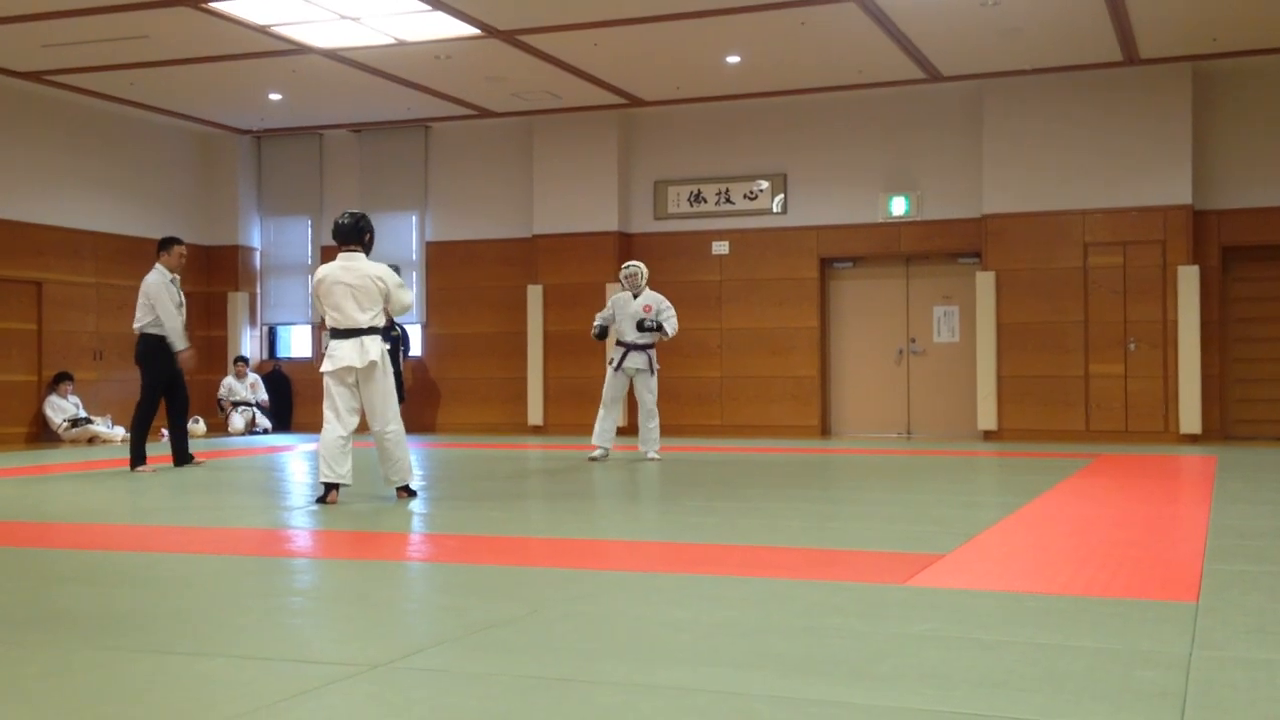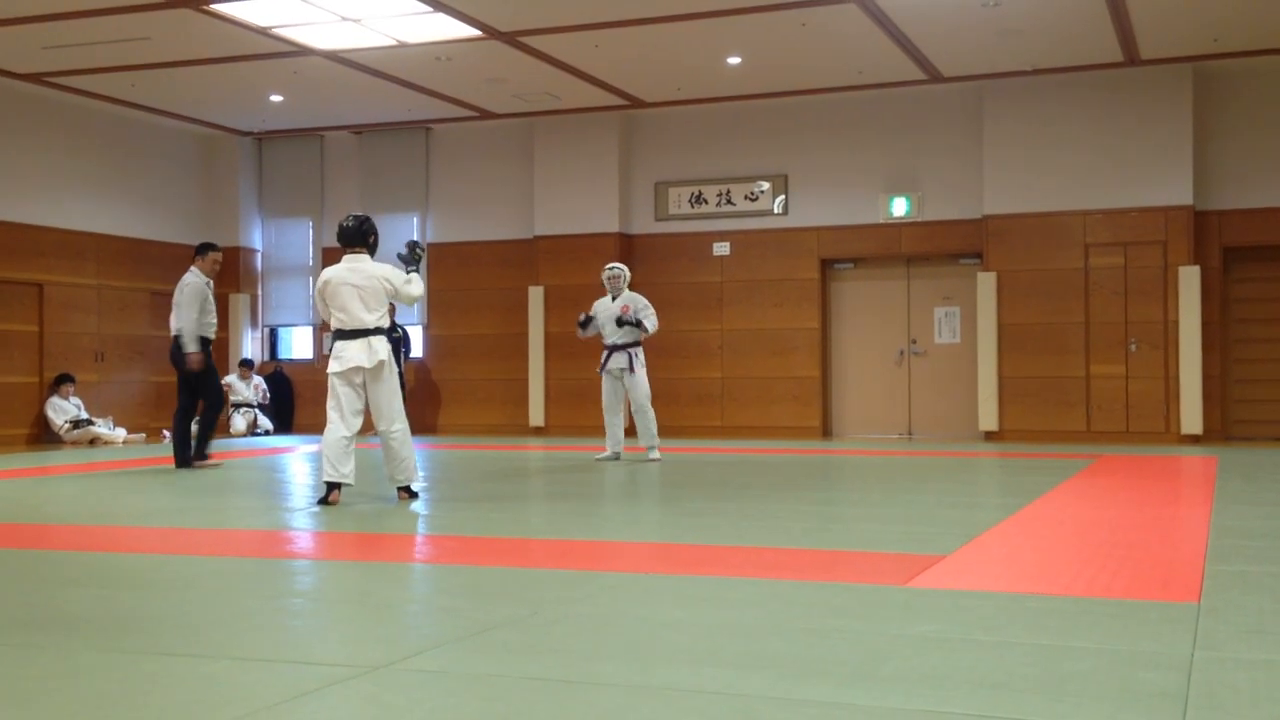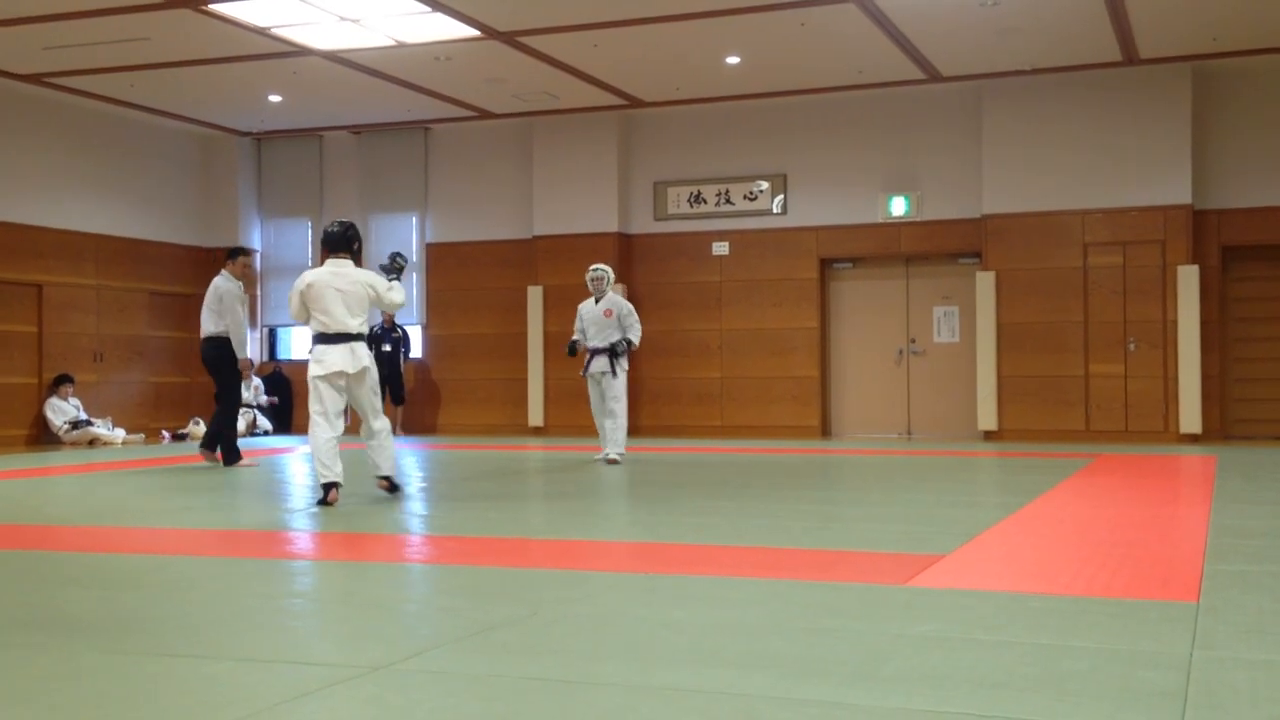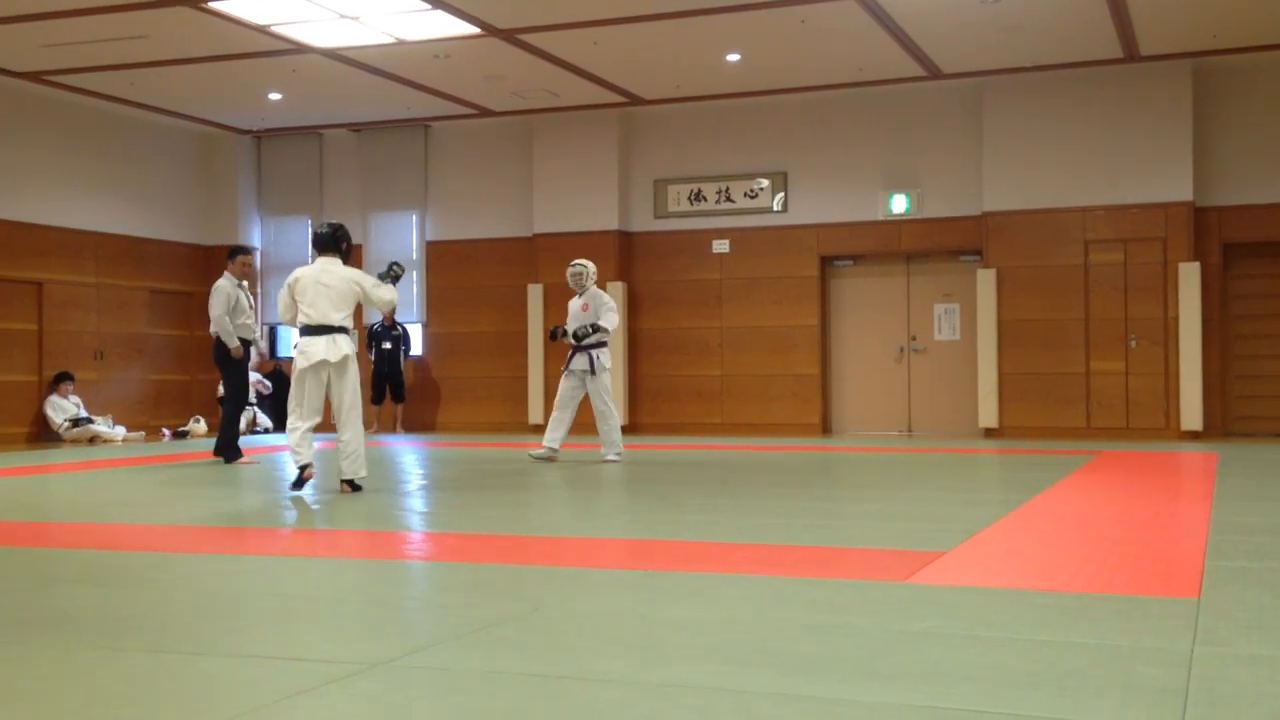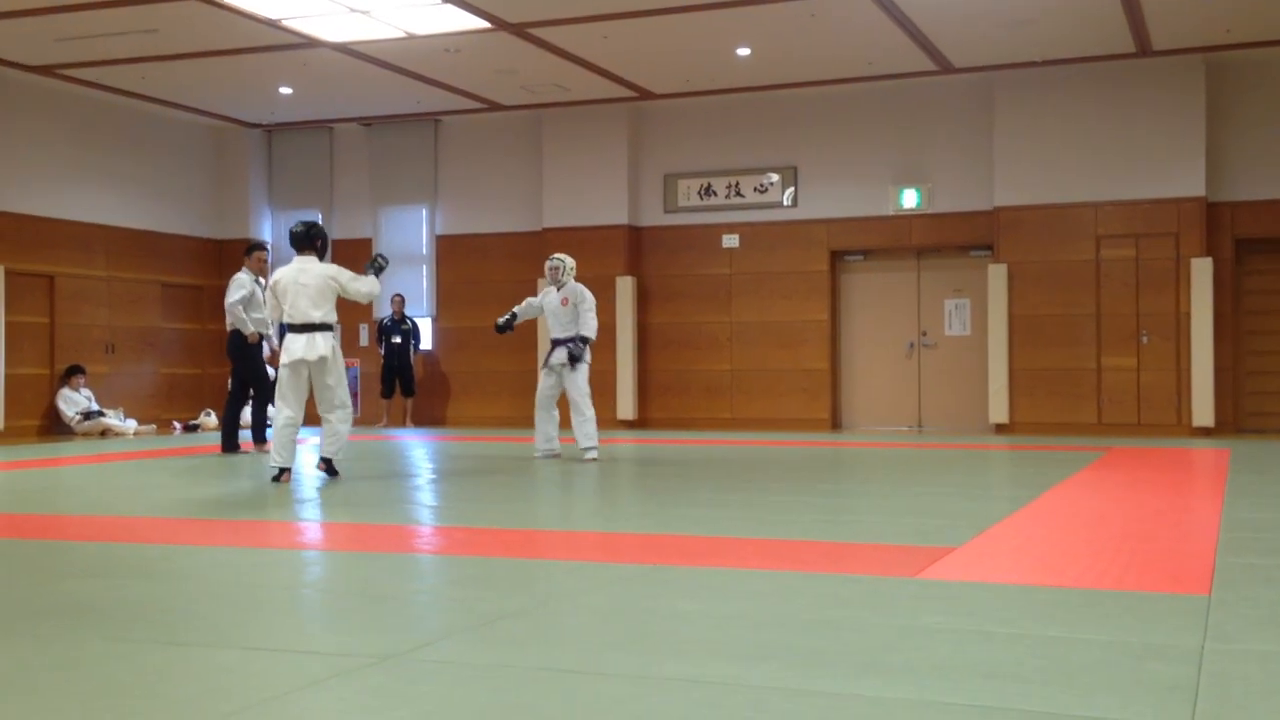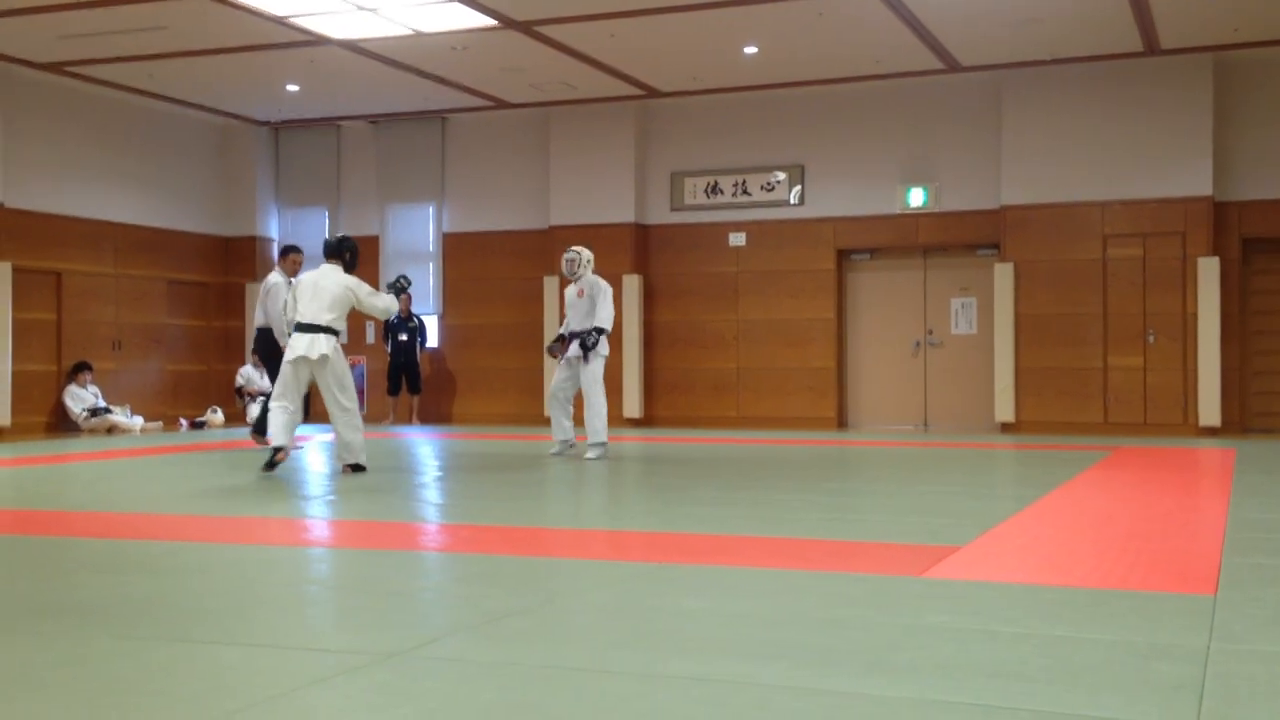
dt=0.5s
person 1, frame 1
left shoulder: (322, 274)
right shoulder: (380, 272)
right elbow: (402, 305)
right wrist: (388, 295)
left hip: (338, 350)
right hip: (371, 349)
left knee: (336, 421)
right knee: (386, 421)
left ankle: (331, 486)
right ankle: (401, 484)
person 1, frame 2
left shoulder: (327, 276)
right shoulder: (384, 272)
left elbow: (325, 314)
right elbow: (414, 293)
right wrist: (412, 267)
left hip: (344, 351)
right hip: (376, 349)
left knee: (339, 421)
right knee: (392, 420)
left ankle: (333, 486)
right ankle: (404, 484)
person 1, frame 3
left shoulder: (309, 279)
right shoulder: (367, 278)
left elbow: (299, 316)
right elbow: (395, 301)
right wrist: (394, 276)
left hip: (324, 355)
right hip: (357, 354)
left knee: (325, 423)
right knee: (375, 419)
left ankle: (330, 485)
right ankle: (384, 475)
person 1, frame 4
left shoulder: (298, 276)
right shoulder: (354, 276)
left elbow: (285, 315)
right elbow: (387, 301)
right wrist: (389, 281)
left hip: (309, 347)
right hip: (340, 347)
left knee: (301, 413)
right knee: (349, 416)
left ankle: (304, 465)
right ankle: (349, 477)
person 1, frame 5
left shoulder: (279, 275)
right shoulder: (331, 272)
left elbow: (274, 314)
right elbow: (367, 291)
right wrist: (373, 273)
left hip: (293, 344)
right hip: (323, 344)
left knee: (287, 410)
right knee: (336, 407)
left ankle: (284, 467)
right ankle: (327, 457)
person 1, frame 6
left shoulder: (304, 278)
right shoulder: (350, 283)
left elbow: (290, 314)
right elbow: (384, 308)
right wrist: (394, 293)
left hip: (298, 343)
right hip: (326, 346)
left knee: (283, 401)
right knee: (344, 406)
left ankle: (279, 447)
right ankle: (351, 460)
person 2, frame 1
left shoulder: (170, 280)
right shoulder: (156, 280)
right elbow: (169, 316)
right wrist: (182, 348)
left hip: (166, 349)
right hip: (154, 347)
left knee: (179, 402)
right knee: (149, 404)
left ankle: (182, 455)
right ankle: (138, 460)
person 2, frame 2
left shoulder: (199, 283)
right shoulder: (194, 283)
right elbow: (189, 319)
left wrist: (201, 349)
right wrist: (193, 350)
left hip: (193, 348)
right hip: (192, 349)
left knee: (187, 403)
right knee: (214, 398)
left ankle: (184, 457)
right ankle: (199, 454)
person 2, frame 3
left shoulder: (221, 284)
right shoulder: (230, 287)
right elbow: (235, 323)
left wrist: (239, 354)
right wrist: (242, 356)
left hip: (214, 346)
right hip: (223, 348)
left knee: (226, 401)
right knee: (230, 402)
left ankle: (209, 445)
right ankle: (231, 456)
person 2, frame 4
left shoulder: (242, 288)
right shoulder: (223, 287)
right elbow: (219, 318)
left wrist: (257, 344)
right wrist: (234, 344)
left hip: (240, 347)
right hip: (230, 349)
left knee: (238, 399)
right knee: (235, 400)
left ankle: (223, 448)
right ankle: (231, 453)
person 2, frame 5
left shoulder: (257, 283)
right shoulder: (242, 280)
left elbow: (263, 318)
right elbow: (231, 305)
left wrist: (272, 342)
right wrist: (249, 331)
left hip: (250, 342)
right hip: (244, 342)
left knee: (238, 394)
right knee: (262, 390)
left ankle: (229, 443)
right ankle: (260, 440)
person 2, frame 6
left shoulder: (283, 281)
right shoulder: (277, 282)
right elbow: (276, 315)
left wrist: (283, 342)
right wrist: (284, 343)
left hip: (270, 339)
right hip: (271, 340)
left ankle: (260, 429)
person 3, frame 1
left shoulder: (658, 300)
right shoulder: (617, 300)
left elbow: (672, 326)
right elbow: (601, 319)
left wrist: (655, 326)
right wrist: (598, 329)
left hip: (644, 357)
right hip: (621, 355)
left knee: (647, 404)
right knee: (609, 401)
left ankle: (650, 448)
right ankle: (602, 446)
person 3, frame 2
left shoulder: (636, 300)
right shoulder: (599, 305)
left elbow: (652, 323)
right elbow: (588, 331)
left wrist: (634, 322)
right wrist: (583, 324)
left hip: (631, 356)
right hip: (609, 358)
left knee: (641, 402)
right knee: (610, 406)
left ankle: (651, 446)
right ankle: (614, 449)
person 3, frame 3
left shoulder: (620, 304)
right shoulder: (584, 307)
left elbow: (635, 330)
right elbow: (581, 333)
left wrist: (624, 344)
right wrist: (575, 344)
left hip: (614, 361)
right hip: (593, 361)
left knee: (615, 405)
right knee: (599, 408)
left ankle: (615, 450)
right ankle: (608, 448)
person 3, frame 4
left shoulder: (600, 297)
right shoulder: (574, 302)
left elbow: (610, 320)
left wrist: (590, 329)
right wrist: (561, 332)
left hip: (595, 357)
right hip: (576, 358)
left knee: (603, 406)
right knee: (563, 404)
left ankle: (613, 450)
right ankle: (550, 448)
person 3, frame 5
left shoulder: (580, 292)
right shoulder: (547, 294)
left elbow: (588, 320)
right elbow: (529, 307)
left wrist: (582, 343)
right wrist: (507, 319)
left hip: (574, 352)
right hip: (555, 353)
left knee: (579, 399)
right knee: (544, 400)
left ankle: (589, 447)
right ankle: (549, 446)
person 3, frame 6
left shoulder: (596, 284)
right shoulder: (569, 290)
left elbow: (606, 311)
left wrist: (596, 334)
right wrist: (560, 339)
left hip: (592, 346)
right hip: (573, 347)
left knee: (593, 392)
right knee: (558, 391)
left ankle: (598, 443)
right ankle: (565, 439)
